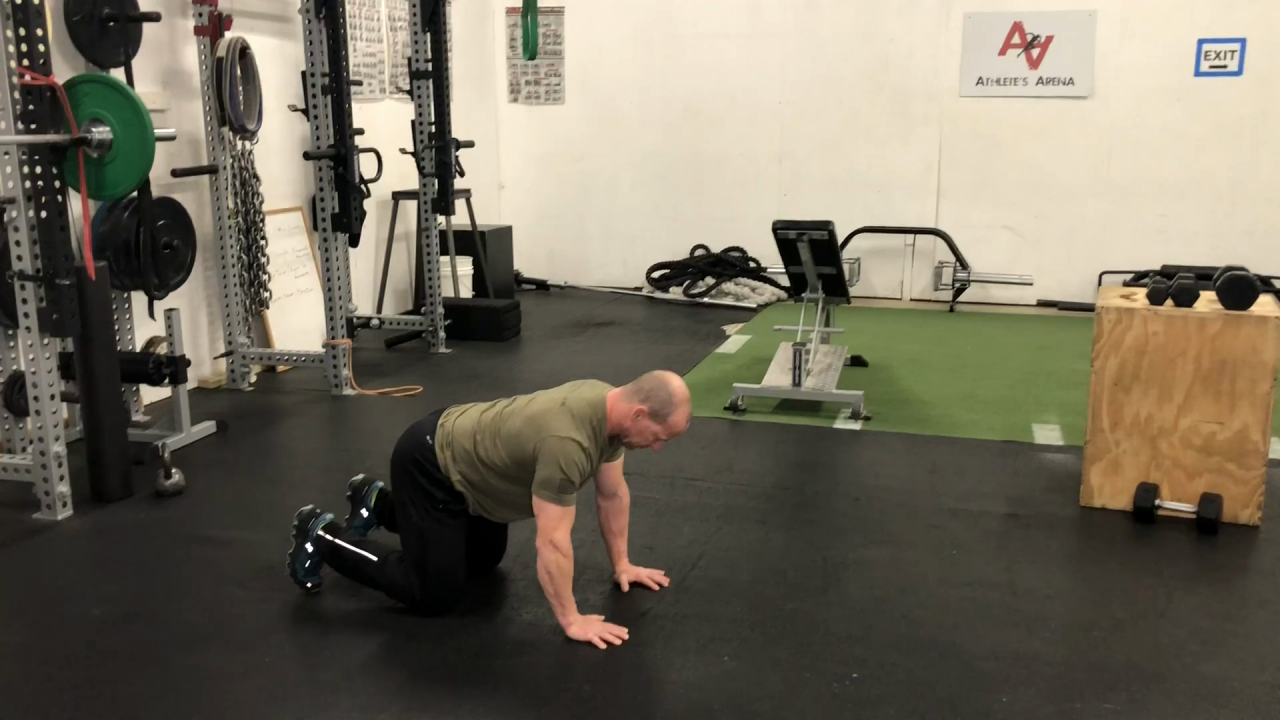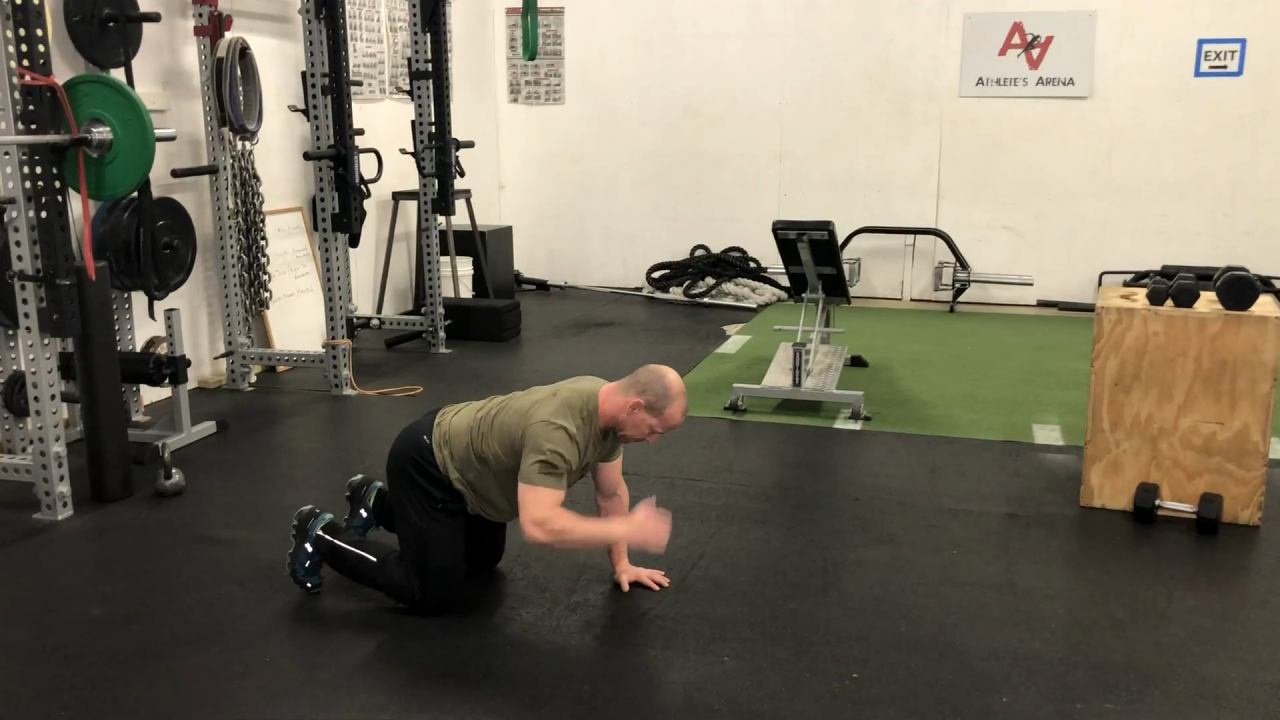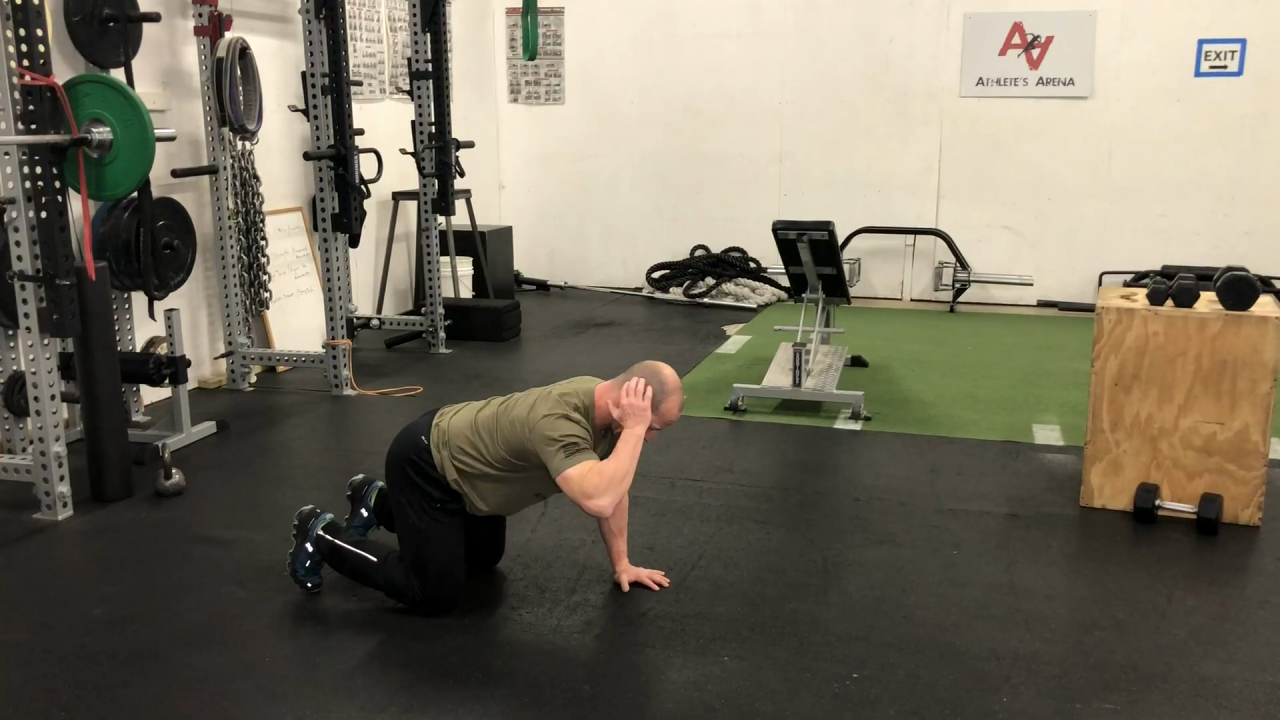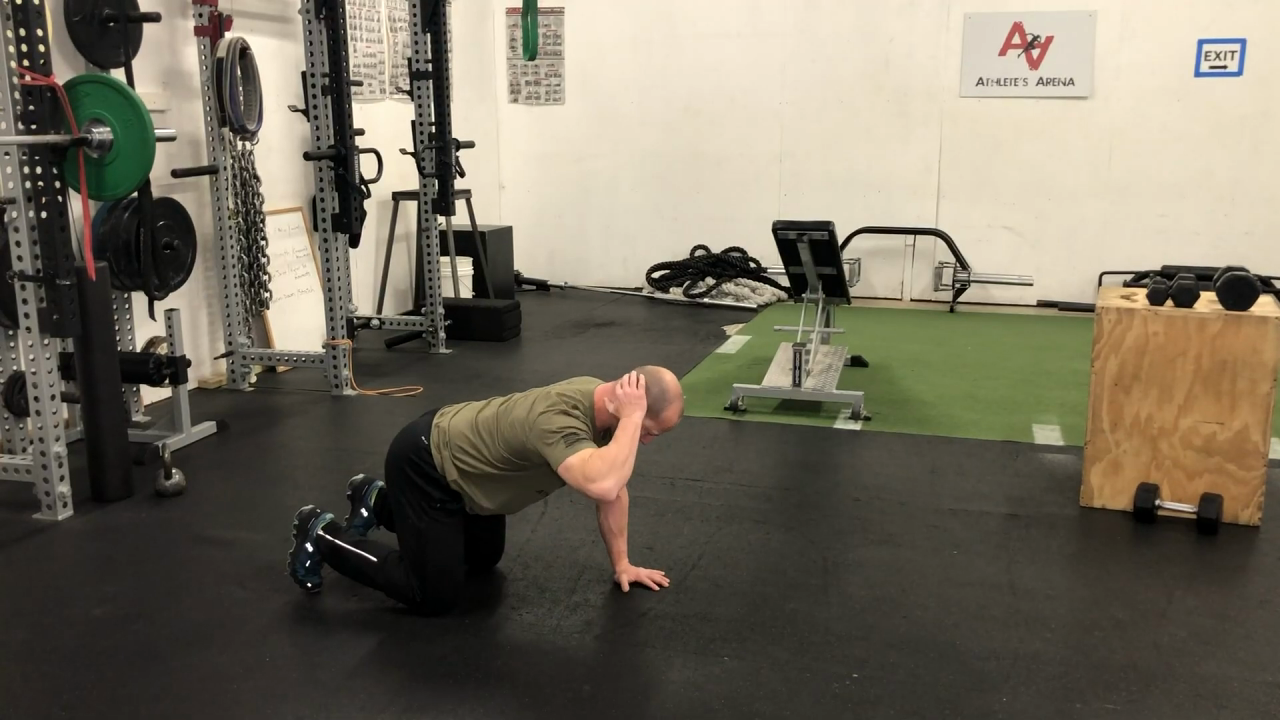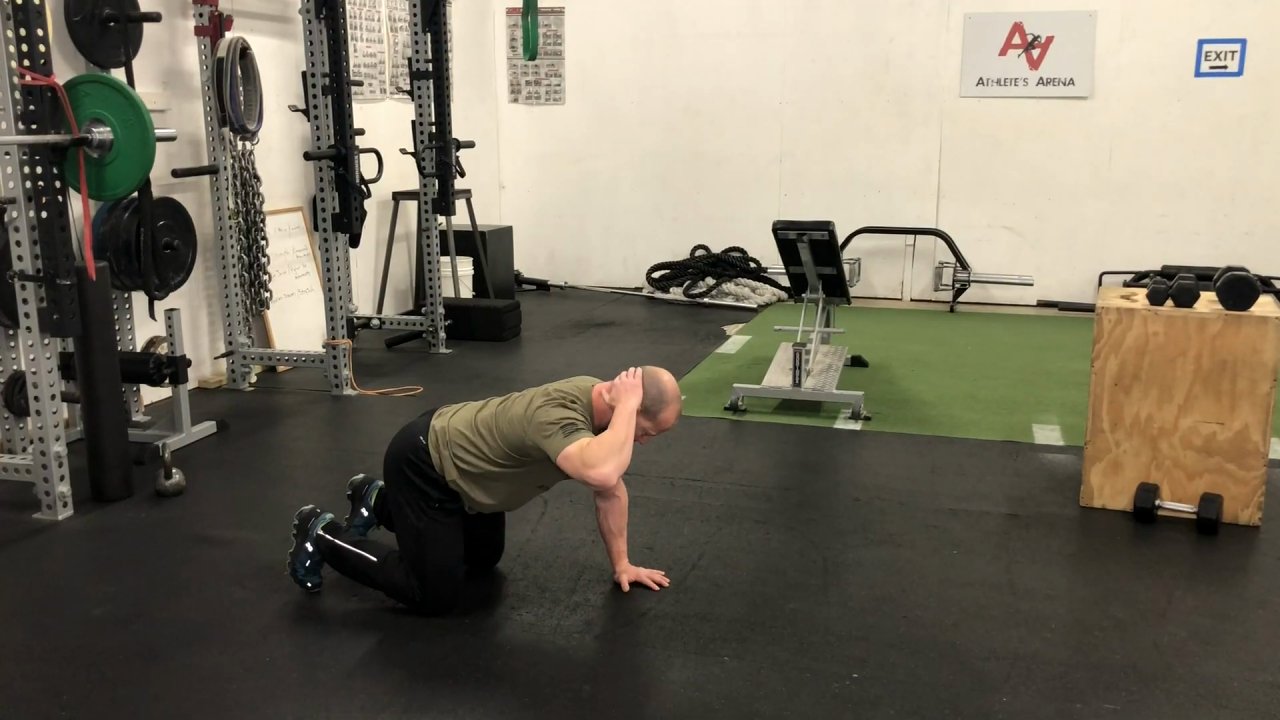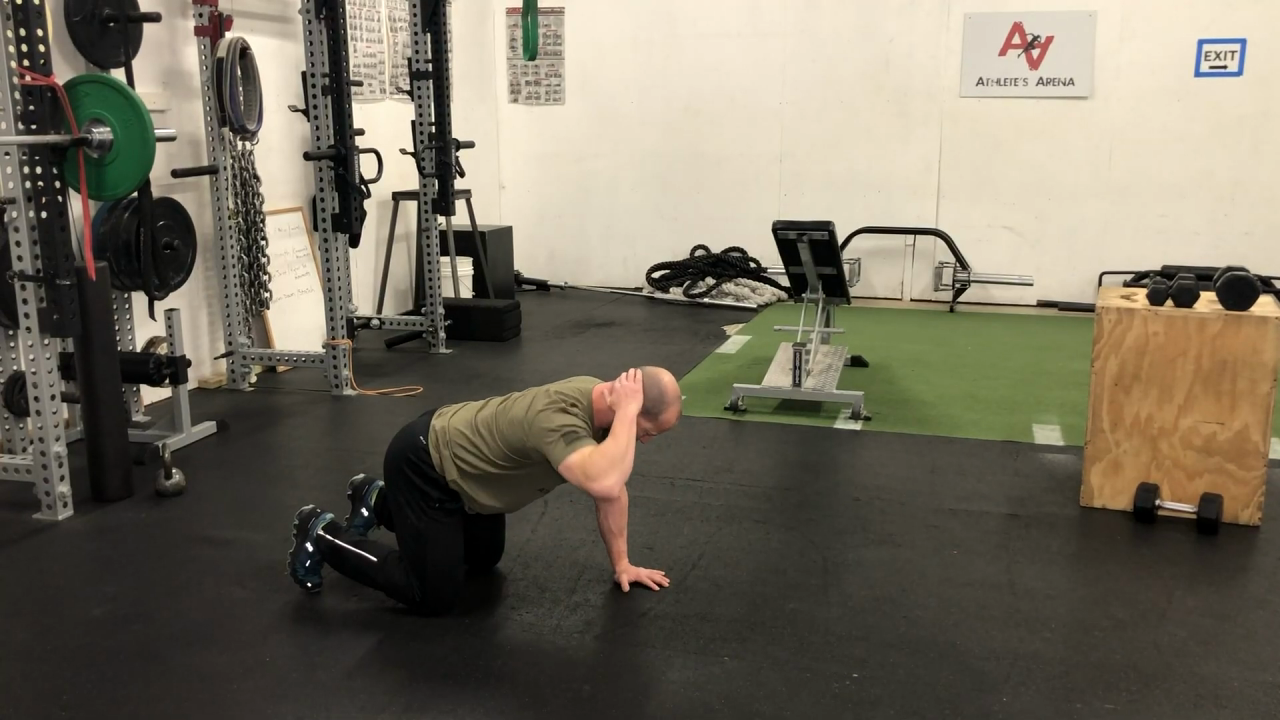
dt=0.3s
person 1, frame 1
left shoulder: (609, 408)
right shoulder: (567, 440)
left elbow: (612, 494)
right elbow: (552, 541)
left wrist: (622, 564)
right wrist: (571, 620)
left hip: (467, 456)
right hip: (429, 463)
left knee: (484, 560)
right knee: (436, 595)
left ankle: (378, 502)
right ankle: (324, 538)
person 1, frame 2
left shoulder: (607, 406)
right shoulder: (557, 429)
left elbow: (611, 493)
right elbow: (538, 524)
left wrist: (622, 564)
right wrist: (626, 531)
left hip: (464, 456)
right hip: (427, 463)
left knee: (482, 560)
right knee: (435, 595)
left ankle: (378, 501)
right ankle: (323, 538)
person 1, frame 3
left shoulder: (604, 405)
right shoulder: (561, 422)
left elbow: (611, 491)
right elbow: (599, 501)
left wrist: (621, 564)
right wrist: (634, 429)
left hip: (461, 454)
right hip: (425, 462)
left knee: (484, 559)
right knee: (434, 595)
left ankle: (378, 501)
right ankle: (324, 538)
person 1, frame 4
left shoulder: (602, 403)
right shoulder: (560, 420)
left elbow: (613, 490)
right elbow: (602, 486)
left wrist: (621, 563)
right wrist: (631, 418)
left hip: (459, 451)
right hip: (424, 461)
left knee: (483, 558)
right knee: (434, 595)
left ankle: (379, 501)
right ankle: (323, 538)
person 1, frame 5
left shoulder: (599, 402)
right shoulder: (559, 413)
left elbow: (611, 489)
right elbow: (602, 473)
left wrist: (621, 563)
right wrist: (626, 405)
left hip: (459, 452)
right hip: (423, 461)
left knee: (484, 558)
right knee: (434, 595)
left ankle: (377, 501)
right ankle: (323, 536)
person 1, frame 6
left shoulder: (601, 403)
right shoulder: (559, 417)
left elbow: (612, 490)
right elbow: (604, 484)
left wrist: (622, 563)
right wrist: (627, 411)
left hip: (458, 452)
right hip: (423, 462)
left knee: (484, 559)
right knee: (434, 595)
left ankle: (379, 500)
right ankle: (324, 537)
